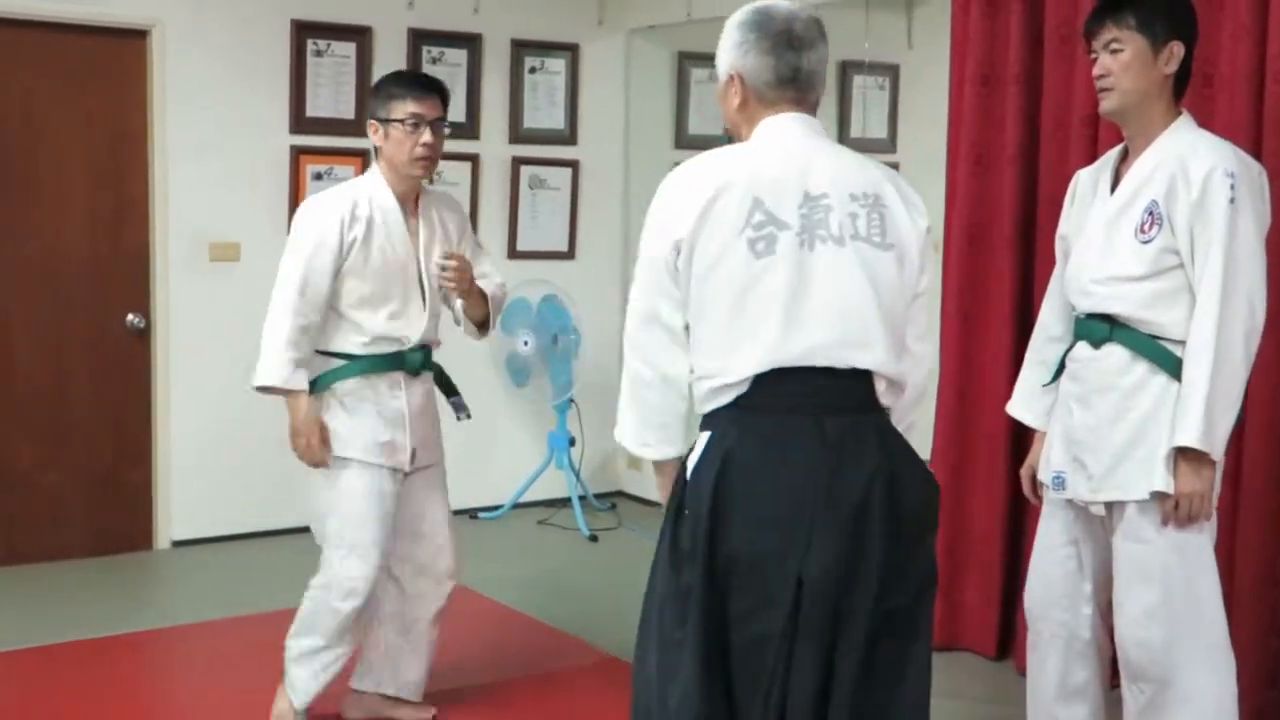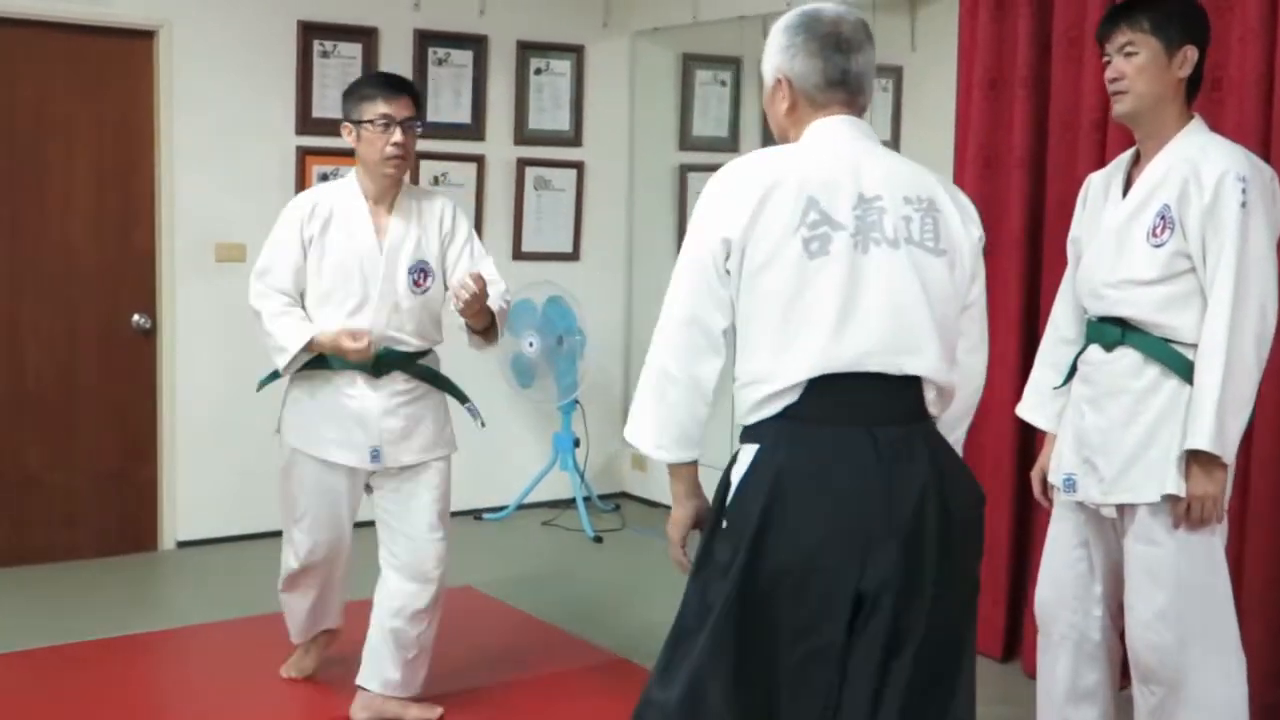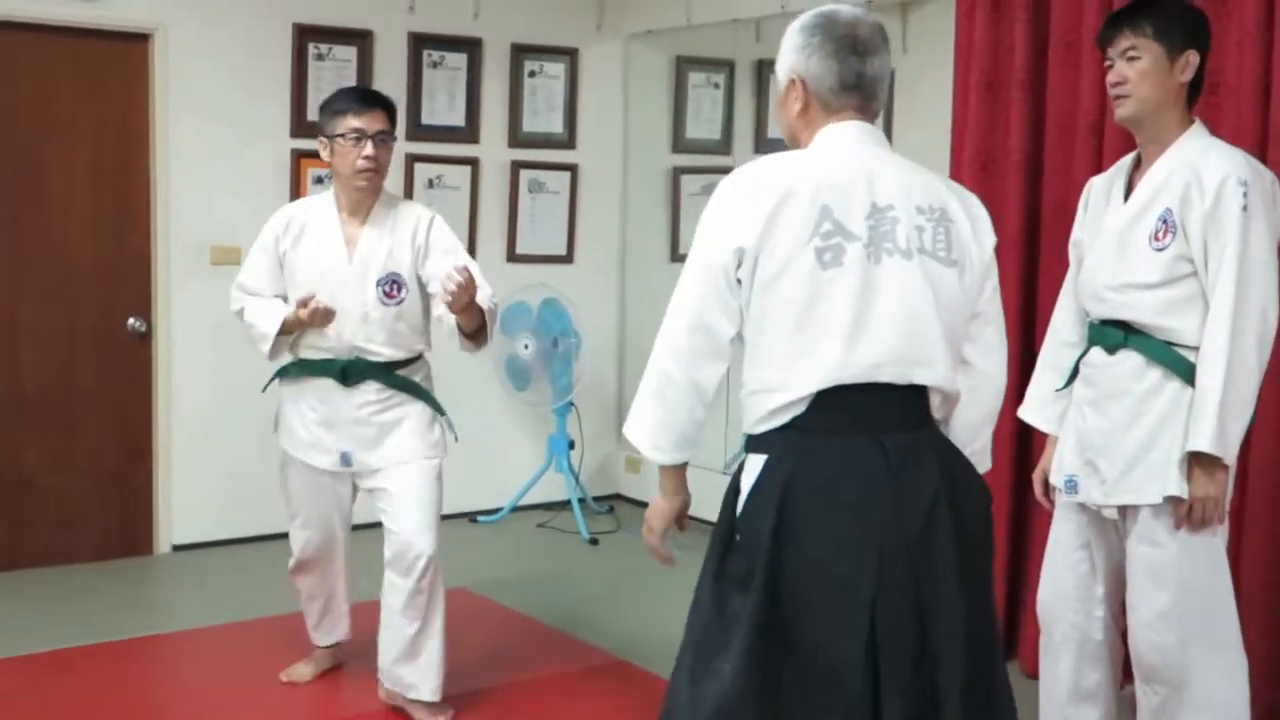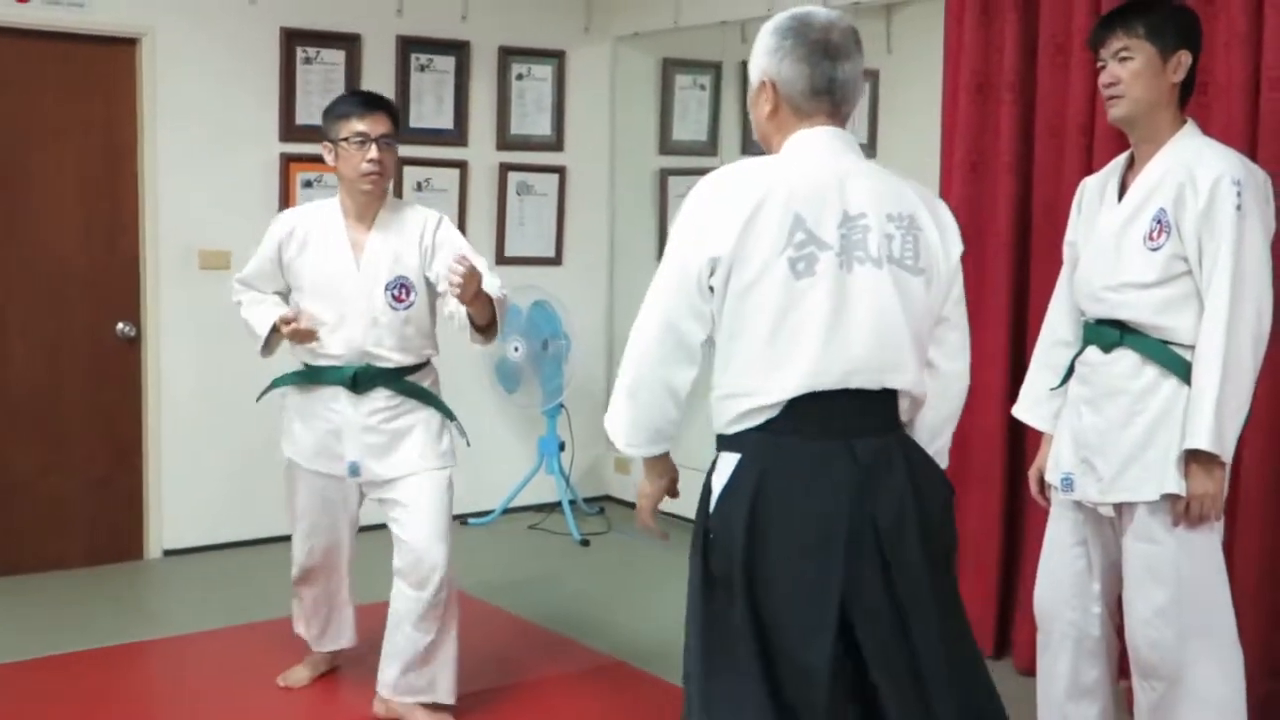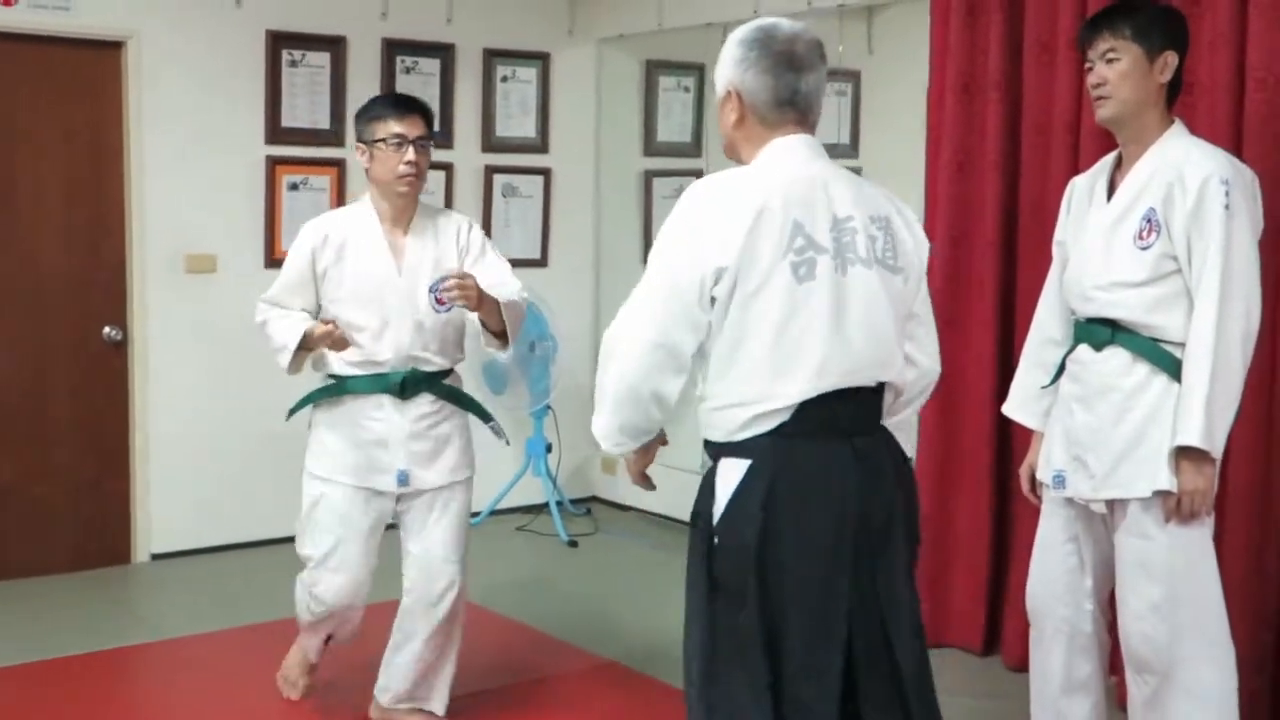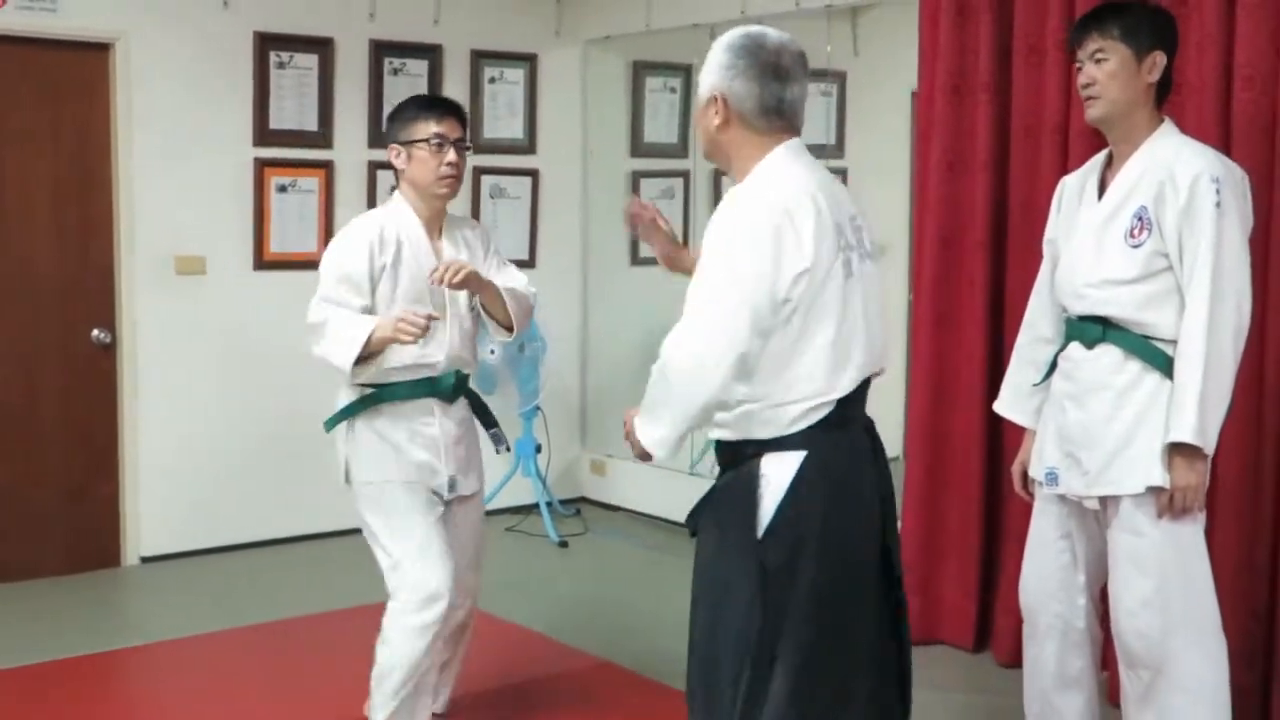
dt=0.2s
person 1, frame 1
left shoulder: (1213, 170)
right shoulder: (1089, 181)
left elbow: (1229, 313)
left wrist: (1197, 448)
right wrist: (1041, 426)
left hip: (1155, 421)
right hip: (1081, 417)
left knee: (1162, 630)
right knee: (1057, 611)
person 1, frame 2
right shoulder: (1101, 185)
left wrist: (1209, 451)
right wrist: (1052, 430)
left hip: (1168, 423)
right hip: (1093, 421)
left knee: (1173, 634)
right knee: (1066, 615)
person 1, frame 3
right shoulder: (1102, 189)
left wrist: (1211, 453)
right wrist: (1053, 432)
left hip: (1169, 426)
right hip: (1094, 422)
left knee: (1175, 634)
right knee: (1068, 615)
person 1, frame 4
left shoulder: (1220, 178)
right shoulder: (1096, 189)
left wrist: (1207, 450)
right wrist: (1048, 429)
left hip: (1165, 426)
right hip: (1089, 421)
left knee: (1172, 629)
right knee: (1065, 611)
person 1, frame 5
left shoulder: (1208, 177)
right shoulder: (1083, 189)
left elbow: (1226, 316)
left wrist: (1198, 447)
right wrist: (1039, 428)
left hip: (1155, 423)
right hip: (1080, 418)
left knee: (1164, 626)
right knee: (1057, 606)
person 1, frame 6
left shoulder: (1199, 175)
right shoulder: (1074, 187)
left elbow: (1217, 312)
left wrist: (1191, 443)
right wrist: (1030, 426)
left hip: (1146, 419)
right hip: (1072, 414)
left knee: (1158, 621)
right knee: (1050, 603)
person 2, frame 1
left shoulder: (699, 185)
right shoulder: (890, 192)
left elbow: (656, 342)
right elbow: (915, 350)
left wrist: (668, 465)
left hip: (748, 464)
right hip: (868, 463)
person 2, frame 2
left shoulder: (746, 185)
right shoulder: (945, 200)
left elbow: (688, 343)
right elbow: (965, 362)
left wrist: (684, 482)
left hip: (796, 472)
right hip: (917, 472)
person 2, frame 3
left shoulder: (758, 190)
right shoulder: (956, 205)
left elbow: (691, 345)
right elbow: (982, 367)
left wrist: (671, 479)
left hip: (802, 481)
right hip: (921, 479)
person 2, frame 4
left shoulder: (731, 196)
right shoulder: (922, 209)
left elbow: (664, 344)
right elbow: (947, 368)
left wrist: (654, 463)
left hip: (774, 483)
right hip: (887, 479)
person 2, frame 5
left shoulder: (720, 204)
right shoulder: (887, 212)
left elbow: (644, 349)
right elbow: (918, 363)
left wrist: (635, 437)
left hip: (769, 487)
right hip: (870, 474)
person 2, frame 6
left shoulder: (757, 208)
right shoulder: (824, 197)
left elbow: (705, 356)
left wrist: (652, 426)
right wrist: (684, 258)
left hip: (790, 480)
right hip: (846, 460)
person 3, frame 1
left shoulder: (448, 213)
right shoulder: (336, 210)
left elbow: (484, 313)
right elbow: (292, 308)
left wrist: (470, 286)
right wrist: (299, 404)
left hip: (415, 401)
right hip: (350, 403)
left knee: (428, 564)
right knee: (354, 567)
person 3, frame 2
left shoulder: (442, 215)
right shoulder: (311, 211)
left elbow: (492, 300)
right elbow: (269, 298)
left wrist: (478, 312)
right wrist: (323, 341)
left hip: (414, 402)
right hip: (328, 402)
left knee: (417, 561)
right knee: (313, 546)
right ankle: (314, 632)
person 3, frame 3
left shoulder: (420, 224)
right shoulder: (290, 225)
left elbow: (475, 313)
right elbow: (248, 299)
left wrist: (468, 307)
right wrist: (293, 320)
left hip: (398, 405)
right hip: (315, 405)
left knee: (414, 547)
right knee: (315, 544)
right ankle: (327, 641)
person 3, frame 4
left shoulder: (426, 227)
right shoulder: (293, 230)
left elbow: (483, 309)
right elbow: (250, 290)
left wrist: (478, 297)
right wrist: (279, 324)
left hip: (407, 414)
right hip: (322, 412)
left knee: (427, 558)
right knee: (317, 551)
right ankle: (325, 646)
person 3, frame 5
left shoulder: (458, 232)
right shoulder: (325, 237)
left elbow: (510, 312)
right elbow: (275, 313)
left wrist: (483, 302)
right wrist: (312, 336)
left hip: (435, 423)
right hip: (352, 424)
left knee: (438, 579)
right knee: (334, 574)
right ankle: (316, 632)
person 3, frame 6
left shoulder: (470, 237)
right shoulder: (366, 236)
left elbow: (518, 313)
right elbow: (328, 325)
left wrist: (481, 285)
right wrist: (385, 331)
left hip: (453, 425)
right hip: (386, 430)
left knee: (456, 589)
right knee: (425, 590)
